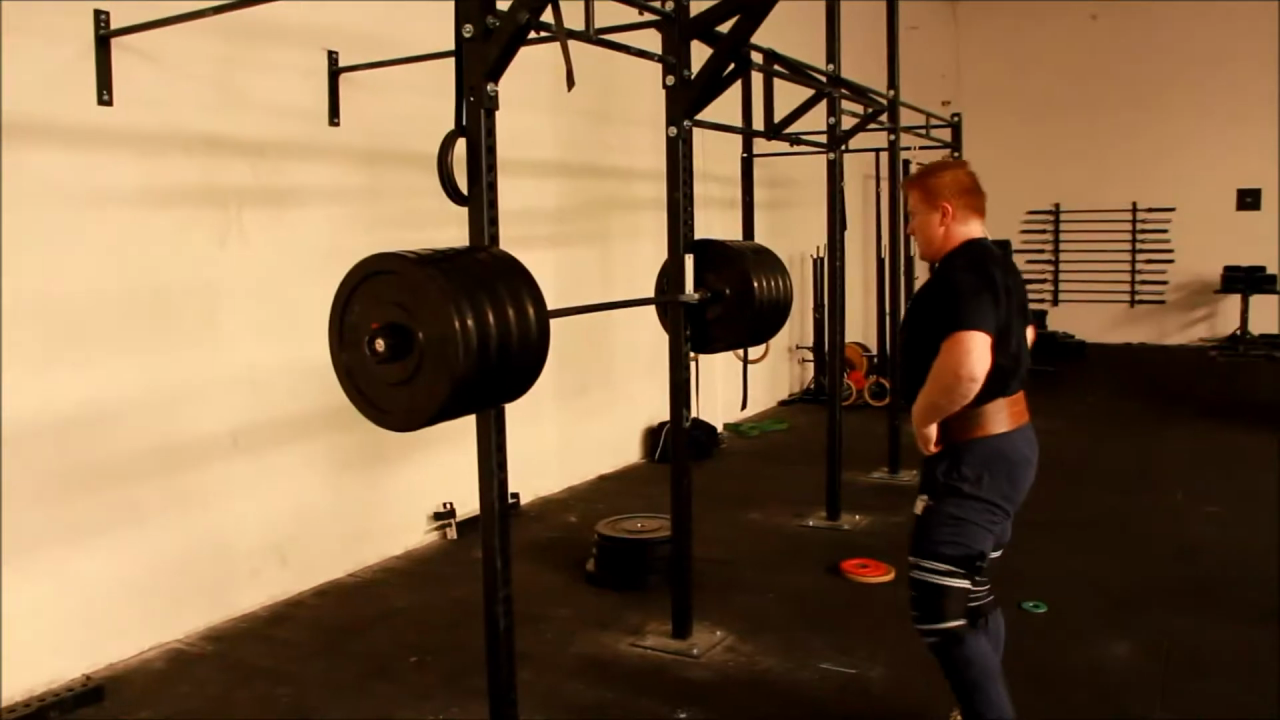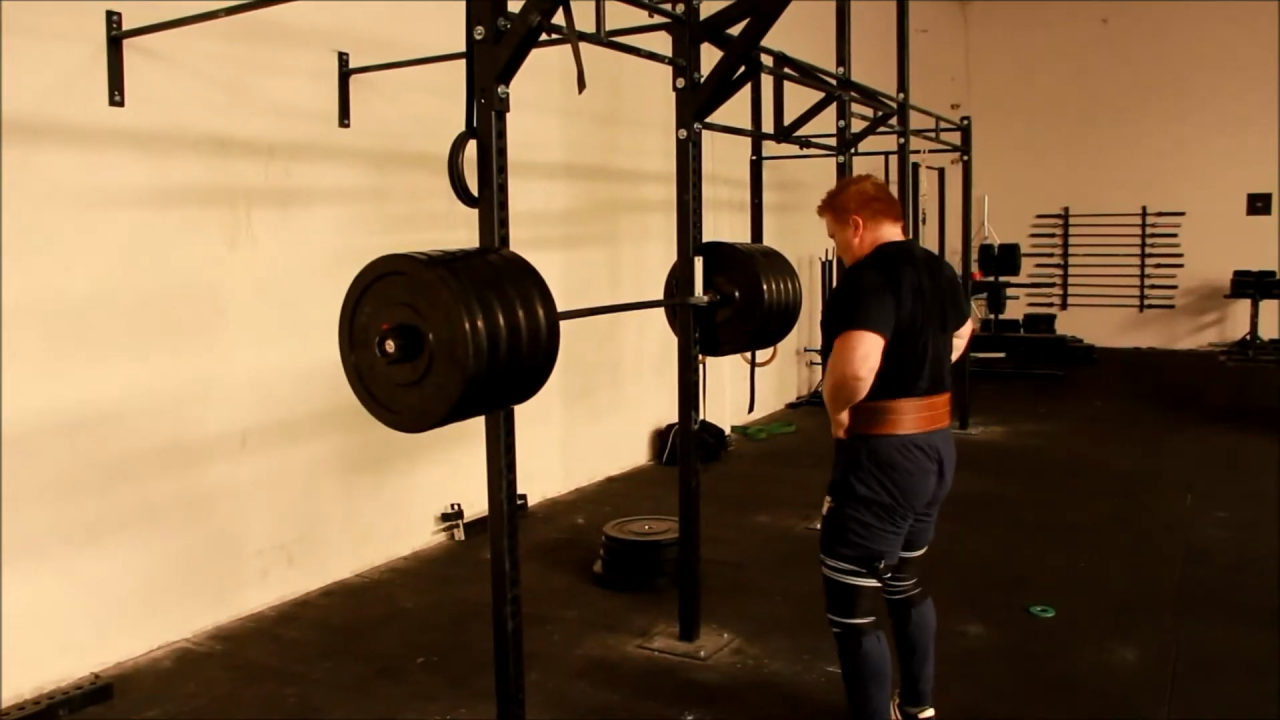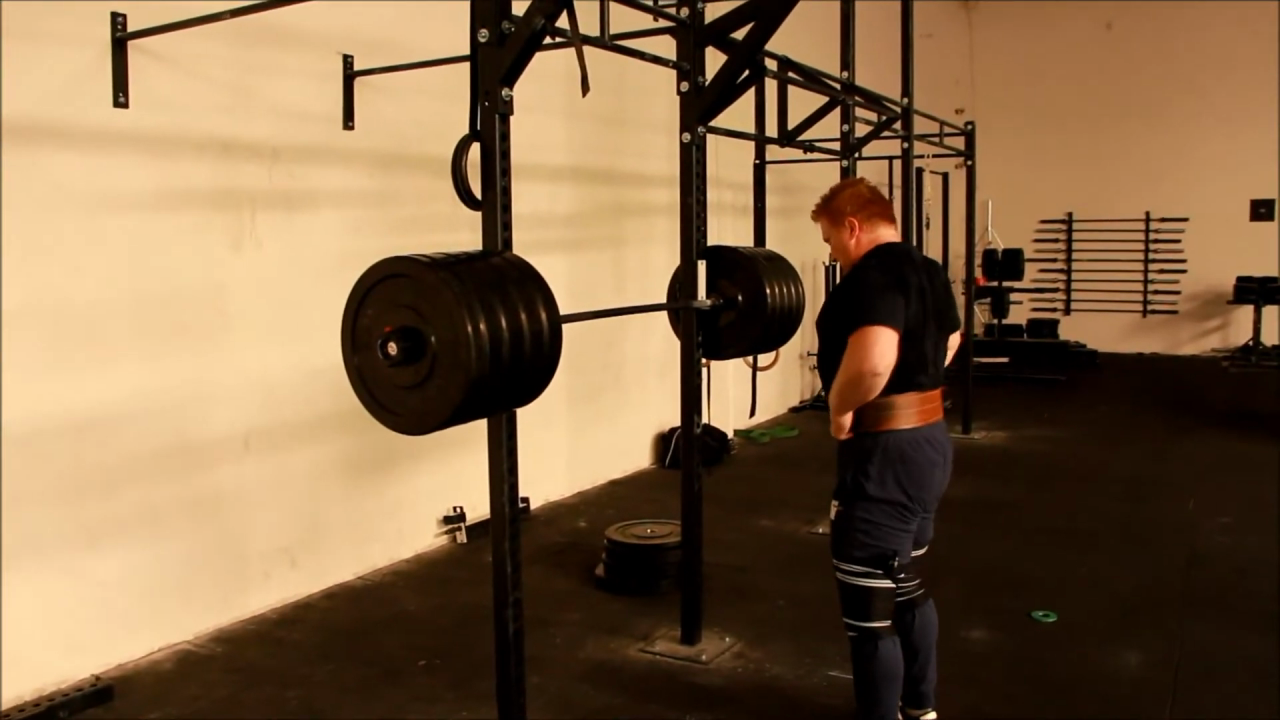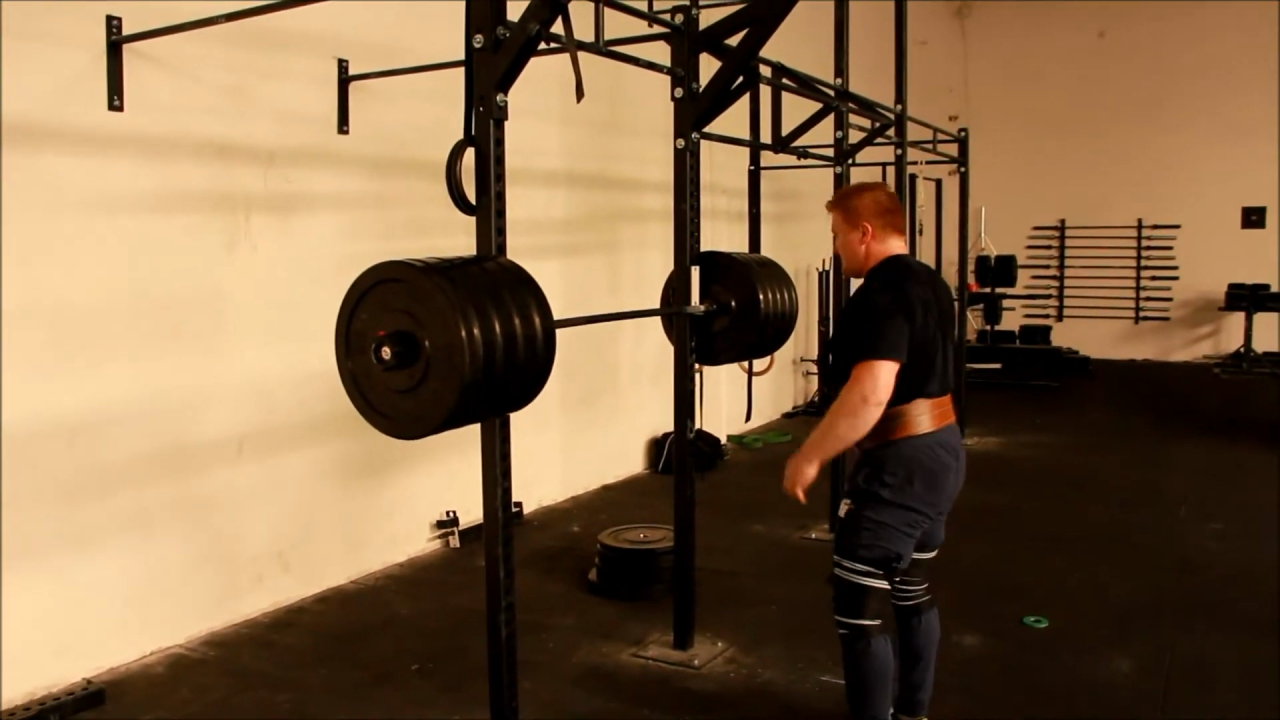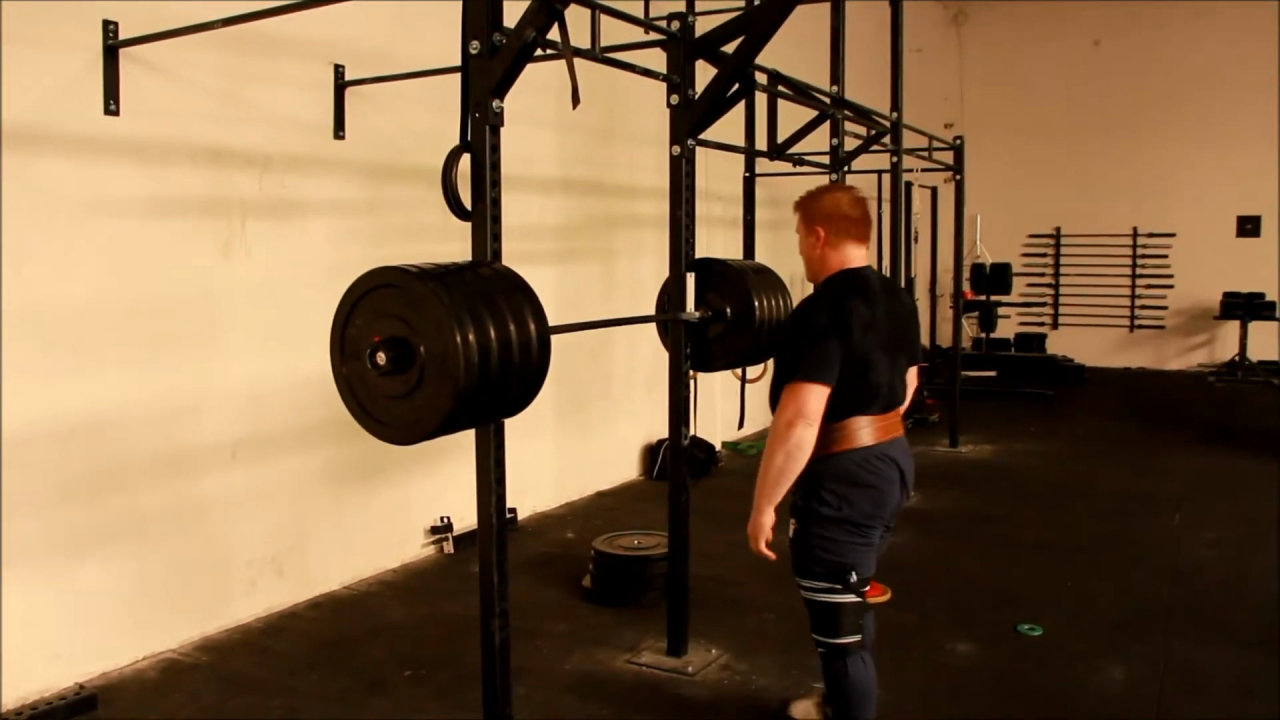
dt=1s
person 1, frame 1
left shoulder: (960, 276)
right shoulder: (996, 265)
left elbow: (965, 365)
right elbow: (1022, 335)
left wrist: (922, 417)
left hip: (974, 457)
right hip: (1004, 444)
left knee: (939, 611)
right knee: (970, 594)
person 1, frame 2
left shoulder: (869, 277)
right shoulder: (938, 270)
left elbow: (854, 367)
right elbow: (960, 332)
left wrist: (836, 409)
left hip: (882, 458)
right hip: (935, 449)
left knee: (851, 605)
right knee: (902, 581)
person 1, frame 3
left shoulder: (873, 276)
right shoulder: (928, 271)
left elbow: (871, 362)
right elbow: (949, 341)
left wrist: (840, 408)
left hip: (885, 456)
right hip: (928, 443)
left knee: (868, 607)
right knee: (906, 584)
person 1, frame 4
left shoulder: (882, 294)
right shoulder: (929, 283)
left elbow: (870, 393)
left wrist: (809, 457)
left hip: (899, 464)
right hip: (941, 449)
left knee: (859, 609)
right knee: (912, 592)
person 1, frame 5
left shoulder: (823, 311)
right shoulder: (896, 298)
left elbow: (798, 419)
left wrist: (764, 506)
left hip: (843, 476)
right hip: (892, 459)
left knee: (836, 623)
right knee: (849, 594)
